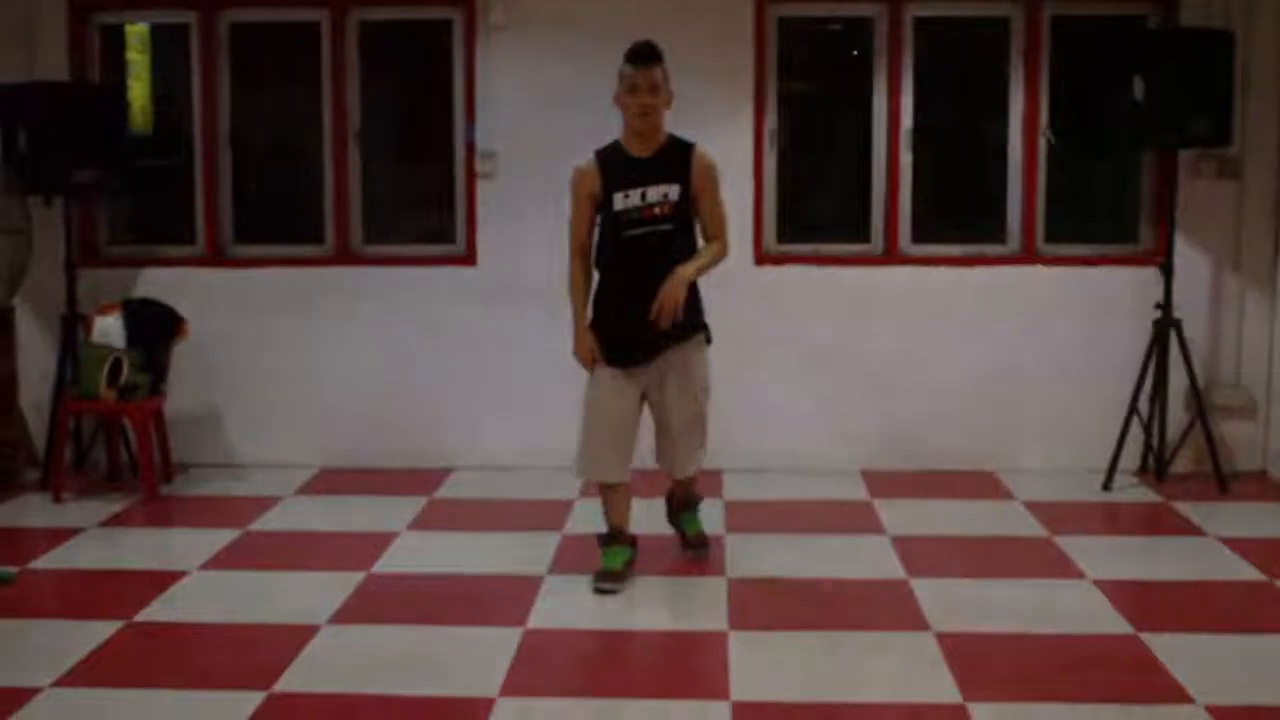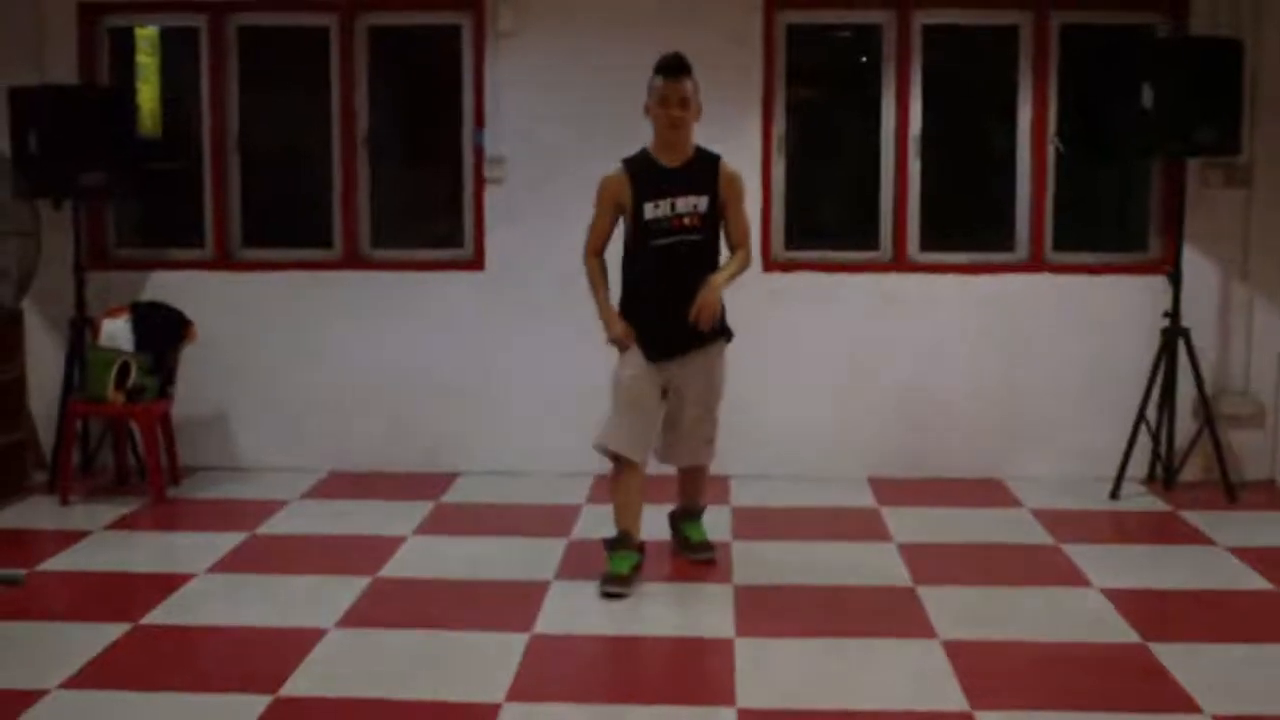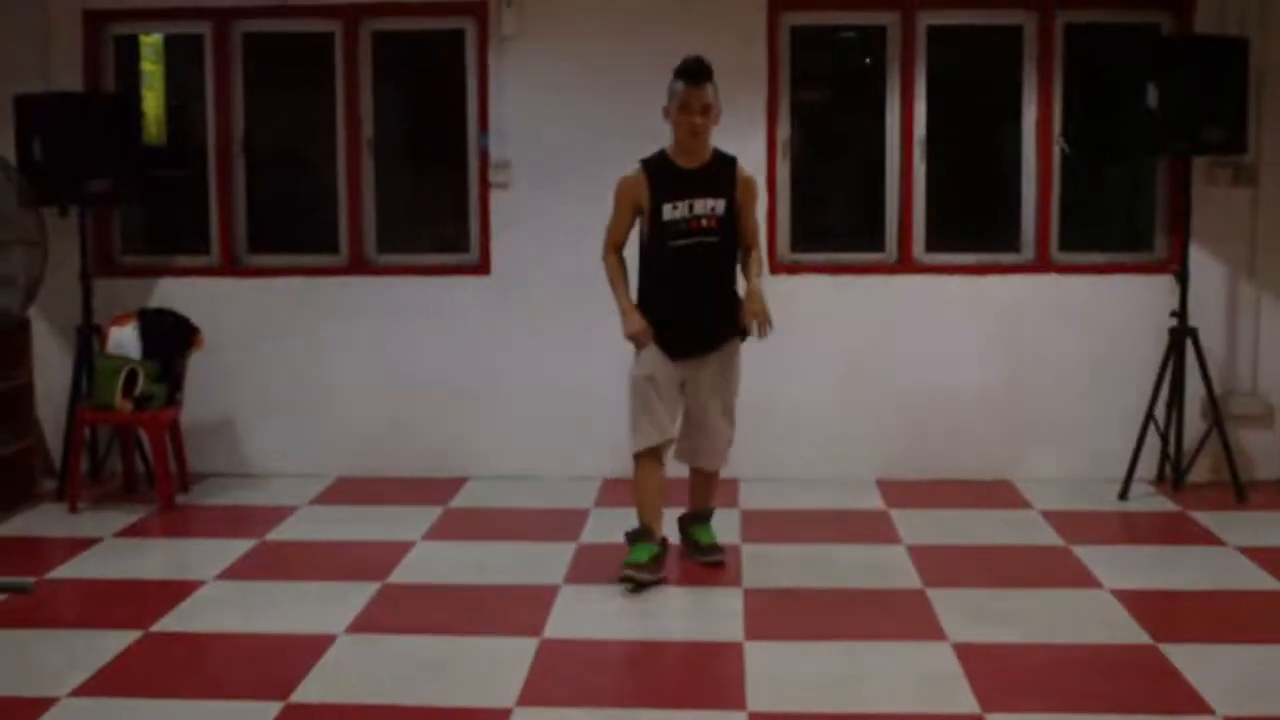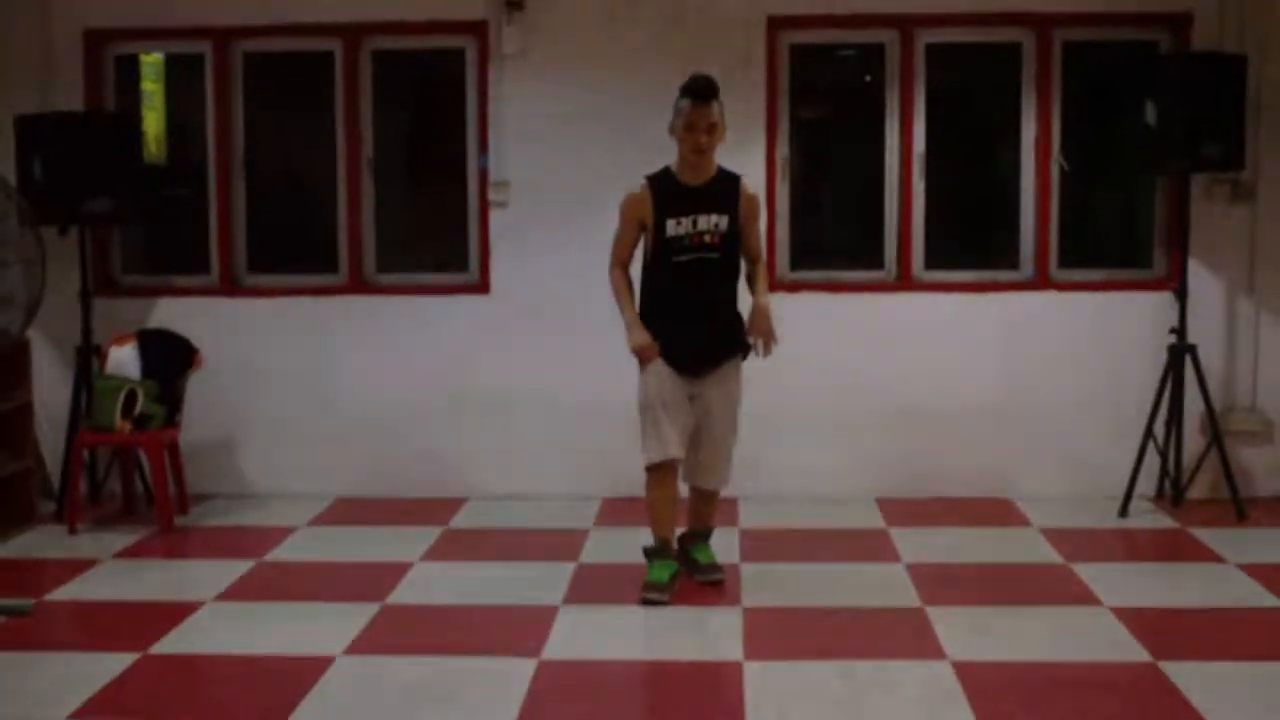
dt=0.2s
person 1, frame 1
left shoulder: (695, 163)
right shoulder: (592, 172)
left elbow: (718, 242)
right elbow: (580, 254)
left wrist: (685, 272)
right wrist: (579, 326)
left hip: (679, 325)
right hip: (614, 329)
left knee: (685, 437)
right knee: (607, 441)
left ankle: (684, 507)
right ankle: (619, 543)
person 1, frame 2
left shoulder: (721, 175)
right shoulder: (621, 180)
left elbow: (742, 249)
right elbow: (593, 252)
left wrist: (718, 281)
right wrist: (608, 315)
left hip: (700, 332)
right hip: (641, 332)
left knee: (695, 440)
right knee: (627, 441)
left ankle: (688, 520)
right ankle: (626, 548)
person 1, frame 3
left shoulder: (738, 178)
right shoulder: (639, 181)
left elbow: (750, 246)
right elbow: (613, 249)
left wrist: (754, 285)
right wrist: (628, 310)
left hip: (719, 331)
right hip: (659, 332)
left knee: (712, 439)
right knee: (651, 437)
left ankle: (697, 524)
right ankle: (648, 543)
person 1, frame 4
left shoulder: (741, 197)
right shoulder: (644, 197)
left elbow: (753, 260)
right elbow: (619, 266)
left wrist: (761, 301)
right wrist: (632, 324)
left hip: (721, 348)
right hip: (663, 348)
left knee: (713, 455)
right knee: (662, 455)
left ankle: (696, 543)
right ankle: (663, 556)
